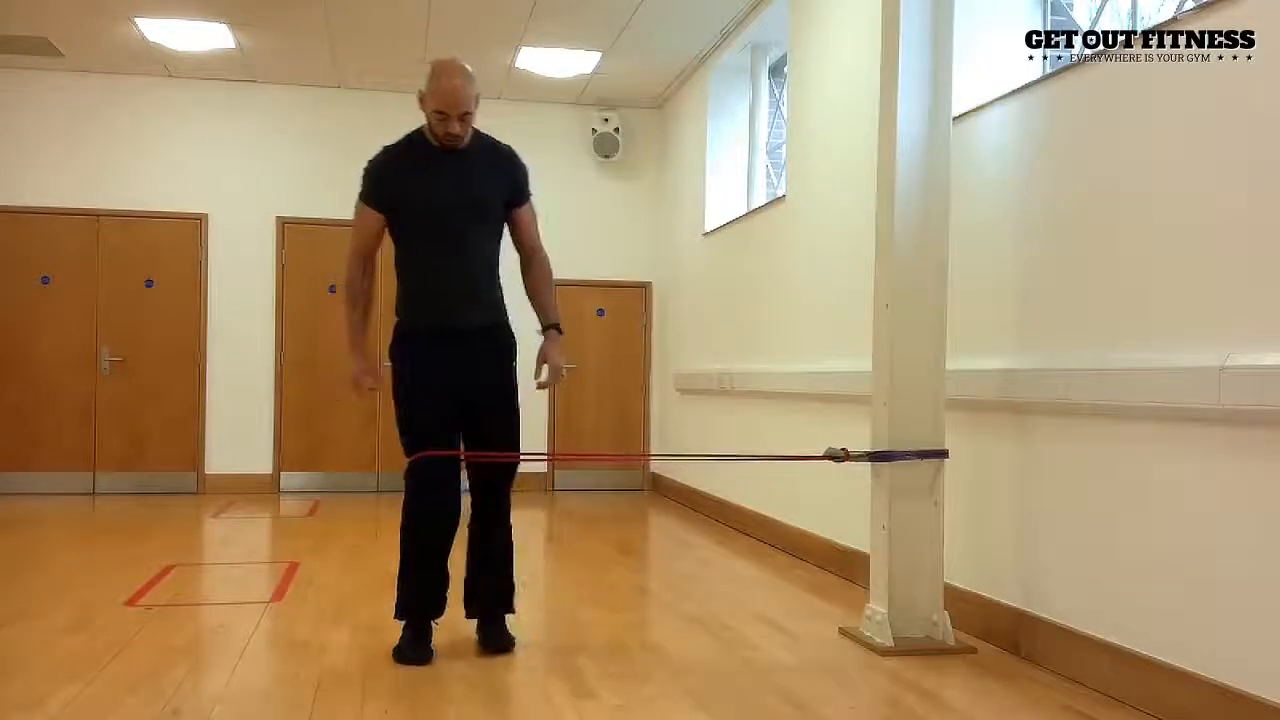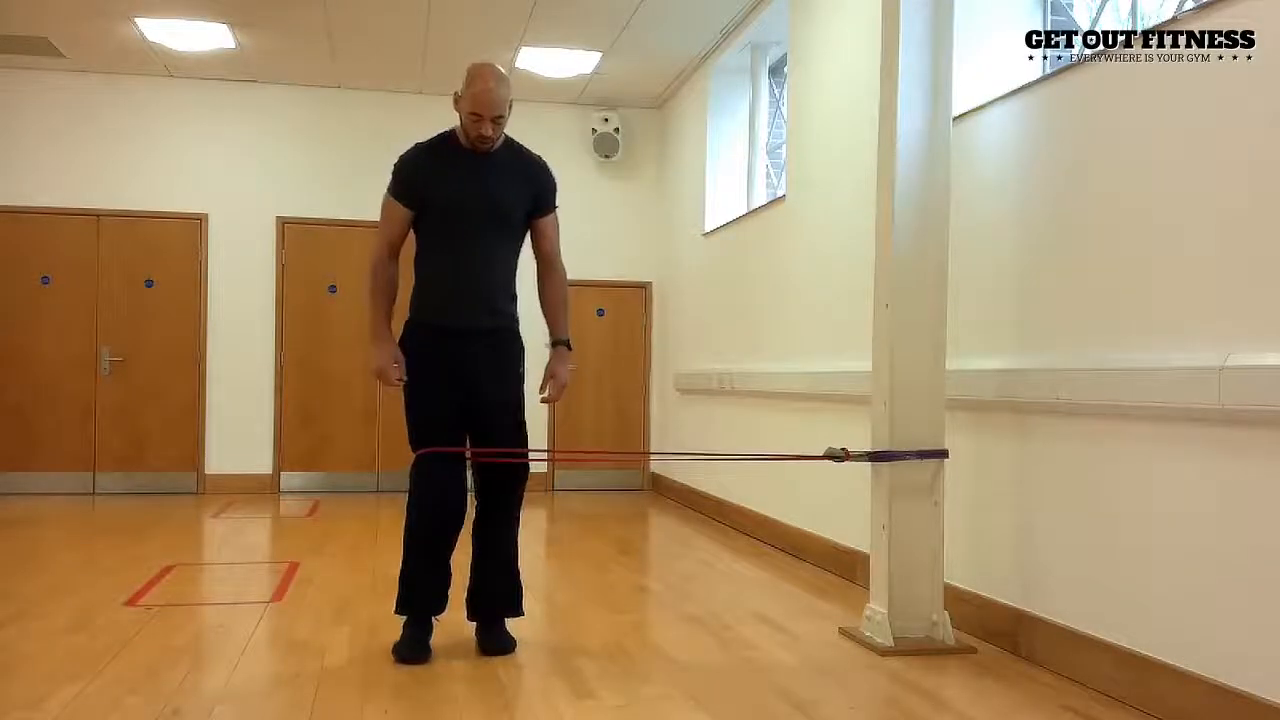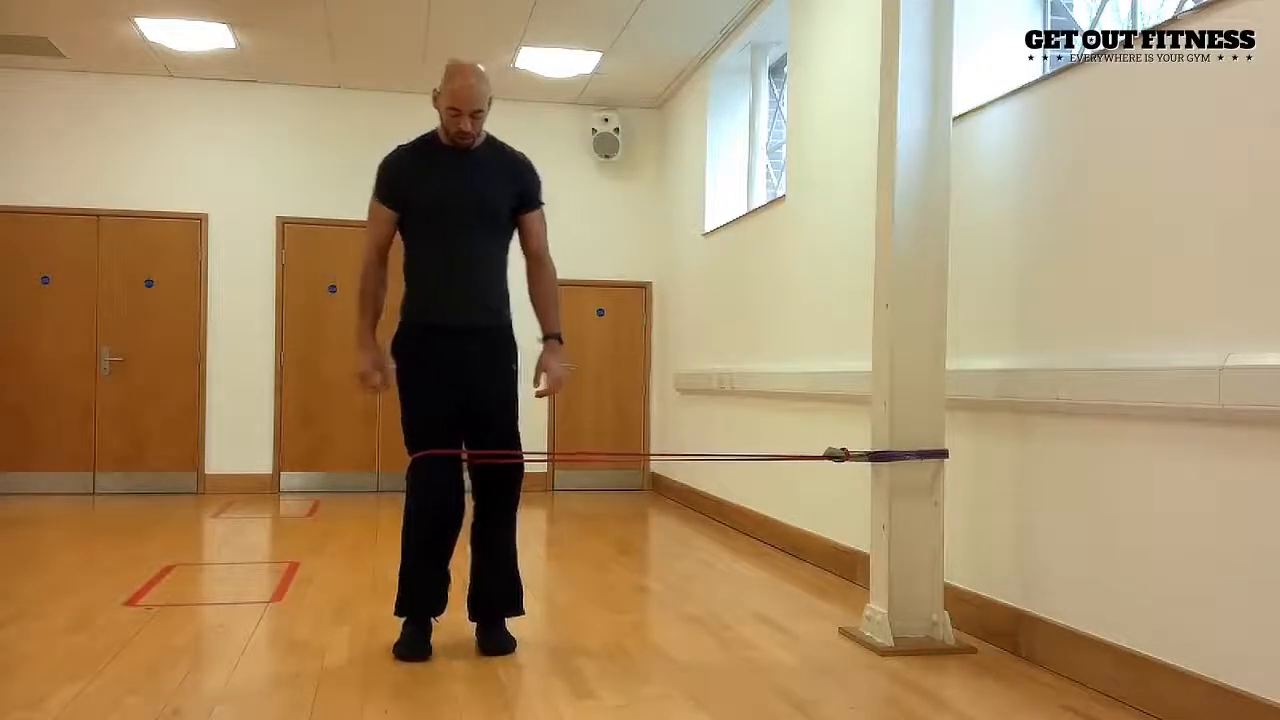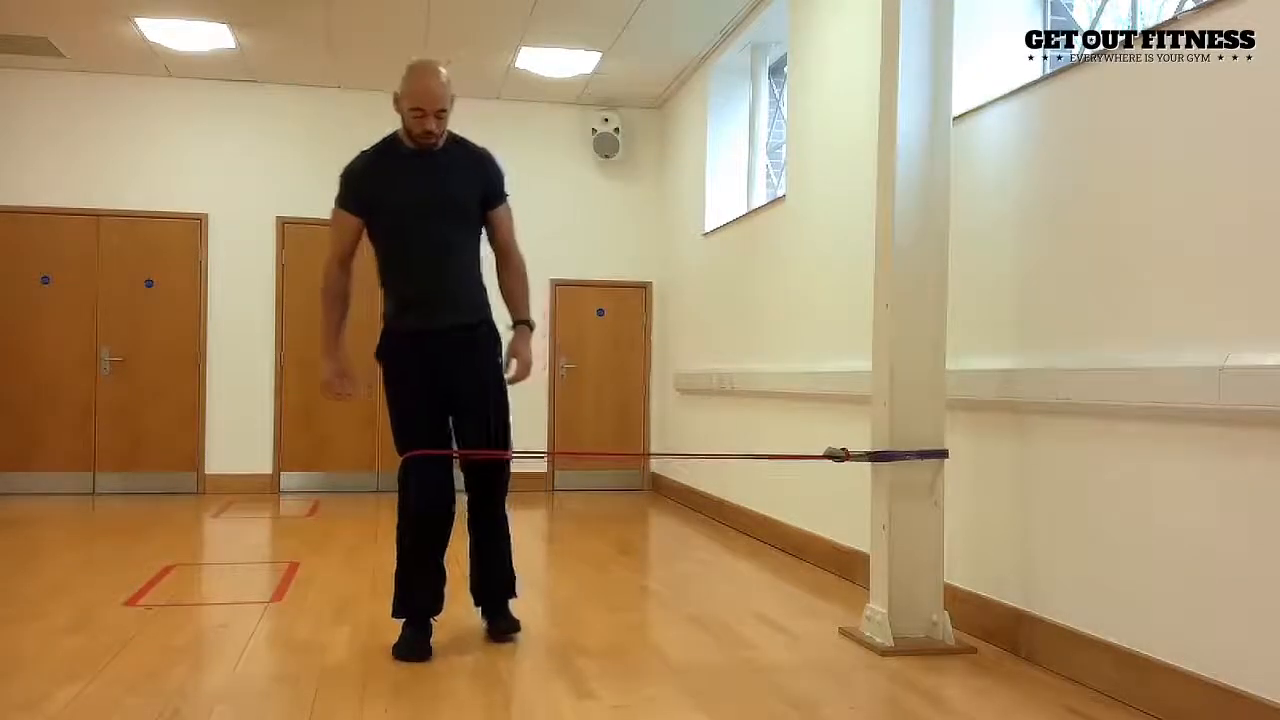
dt=0.4s
person 1, frame 1
left shoulder: (504, 164)
right shoulder: (390, 168)
left elbow: (532, 253)
right elbow: (361, 261)
left wrist: (552, 331)
right wrist: (359, 345)
left hip: (490, 341)
right hip: (420, 344)
left knee: (494, 479)
right knee: (431, 482)
left ankle: (491, 611)
right ankle: (418, 618)
person 1, frame 2
left shoulder: (532, 173)
right shoulder: (419, 164)
left elbow: (550, 264)
right elbow: (387, 255)
left wrist: (561, 346)
right wrist: (382, 338)
left hip: (499, 344)
right hip: (430, 343)
left knee: (504, 479)
right knee: (435, 480)
left ankle: (492, 612)
right ankle: (419, 615)
person 1, frame 3
left shoulder: (516, 170)
right shoulder: (403, 166)
left elbow: (538, 260)
right elbow: (375, 259)
left wrist: (553, 341)
right wrist: (366, 342)
left hip: (492, 343)
right hip: (423, 344)
left knee: (499, 479)
right knee: (433, 481)
left ankle: (492, 613)
right ankle: (418, 615)
person 1, frame 4
left shoulder: (479, 165)
right shoulder: (366, 173)
left elbow: (507, 253)
right elbow: (339, 264)
left wrist: (522, 328)
right wrist: (332, 350)
left hip: (474, 339)
right hip: (406, 345)
left knee: (488, 472)
right knee: (424, 482)
left ankle: (494, 598)
right ankle: (416, 616)
